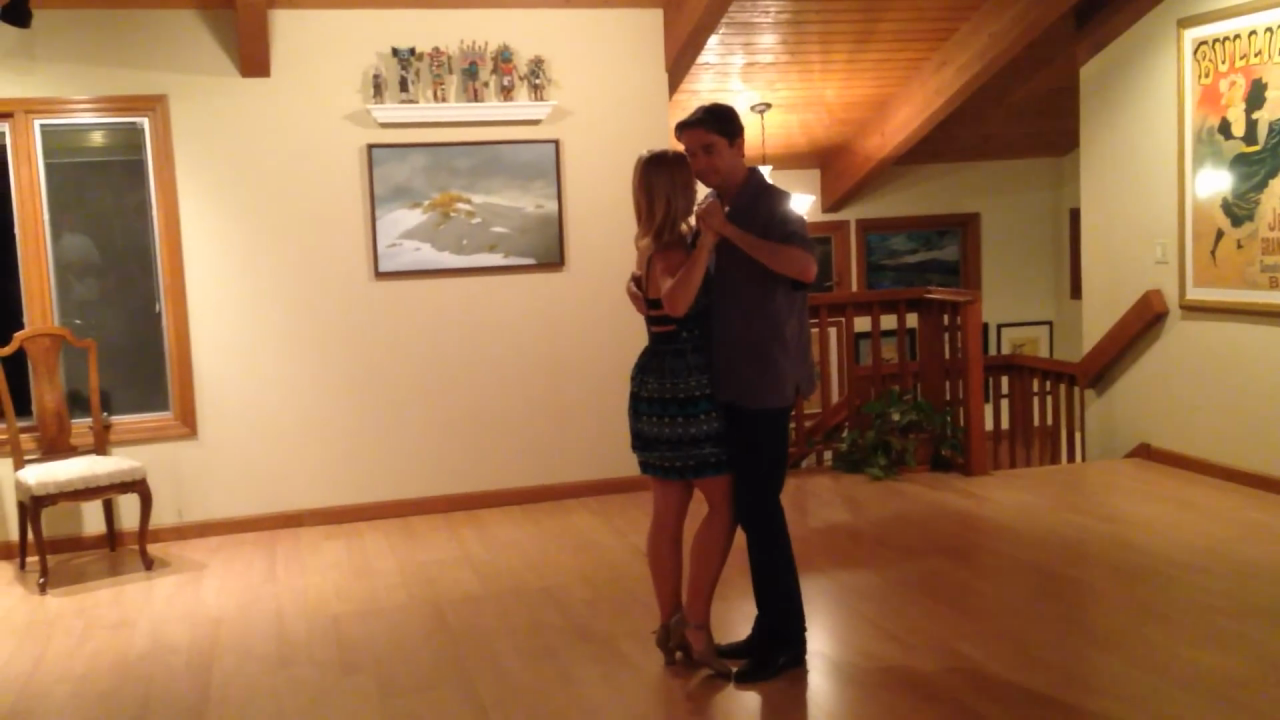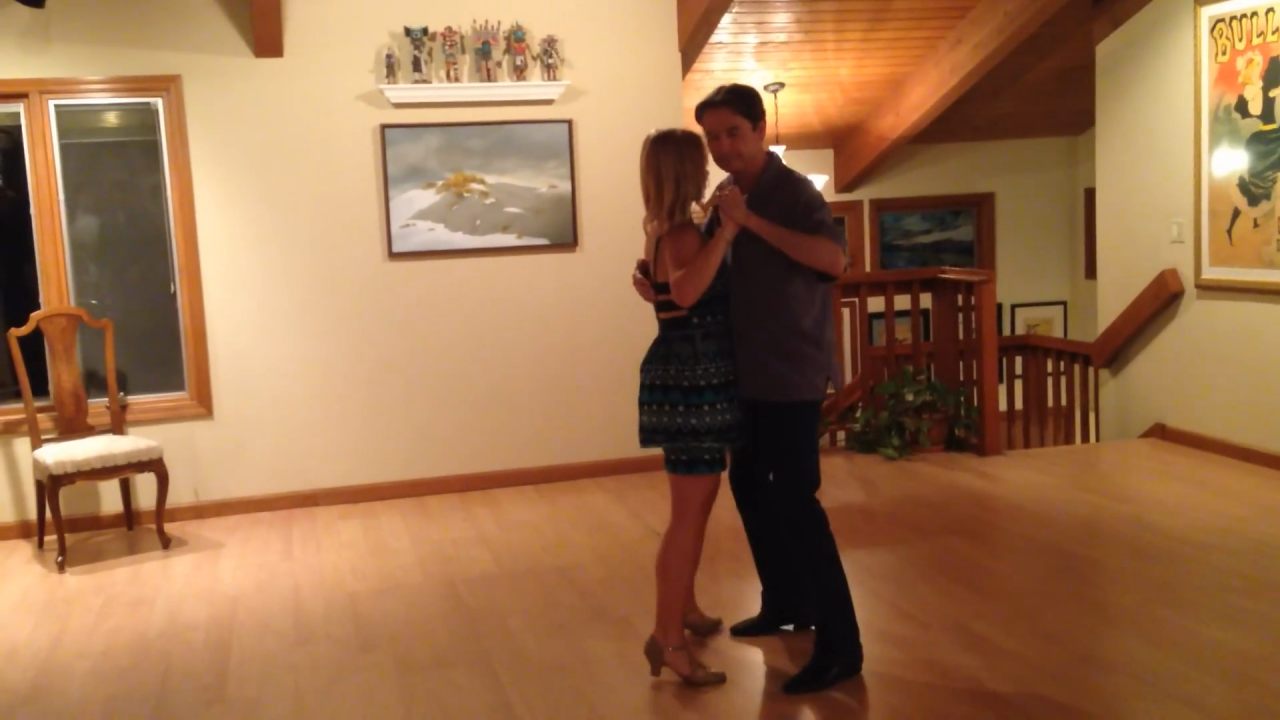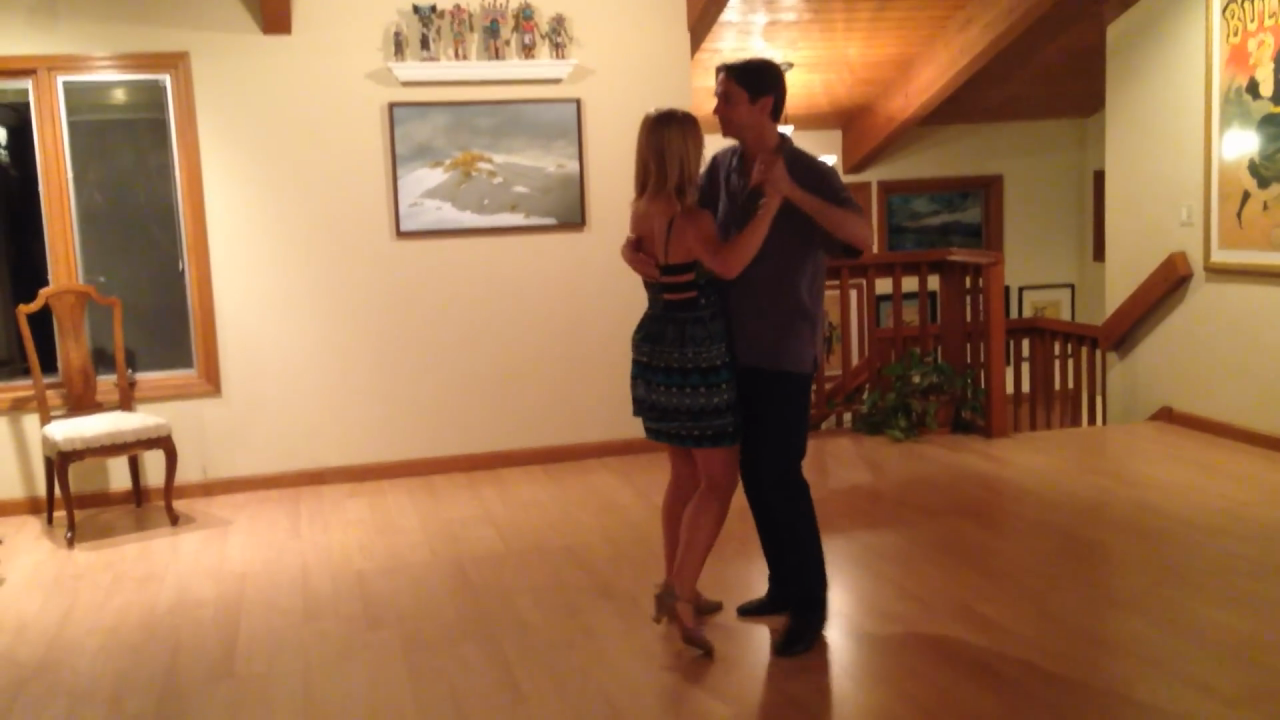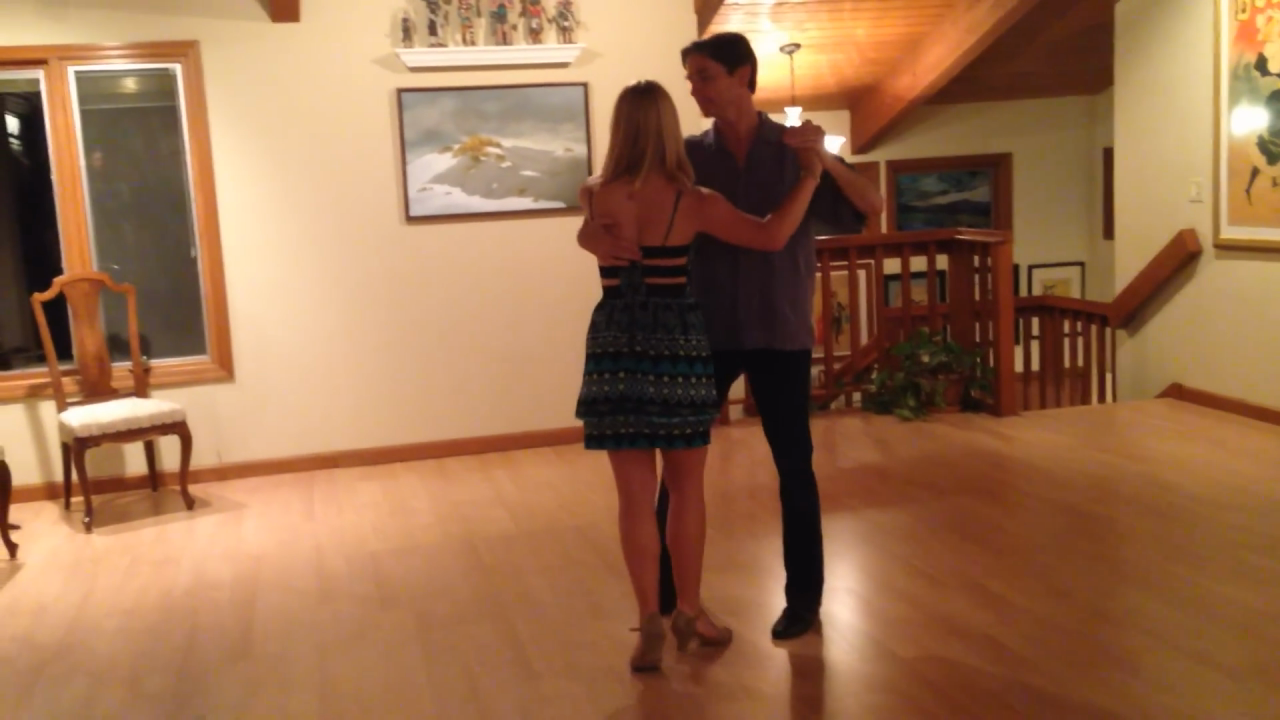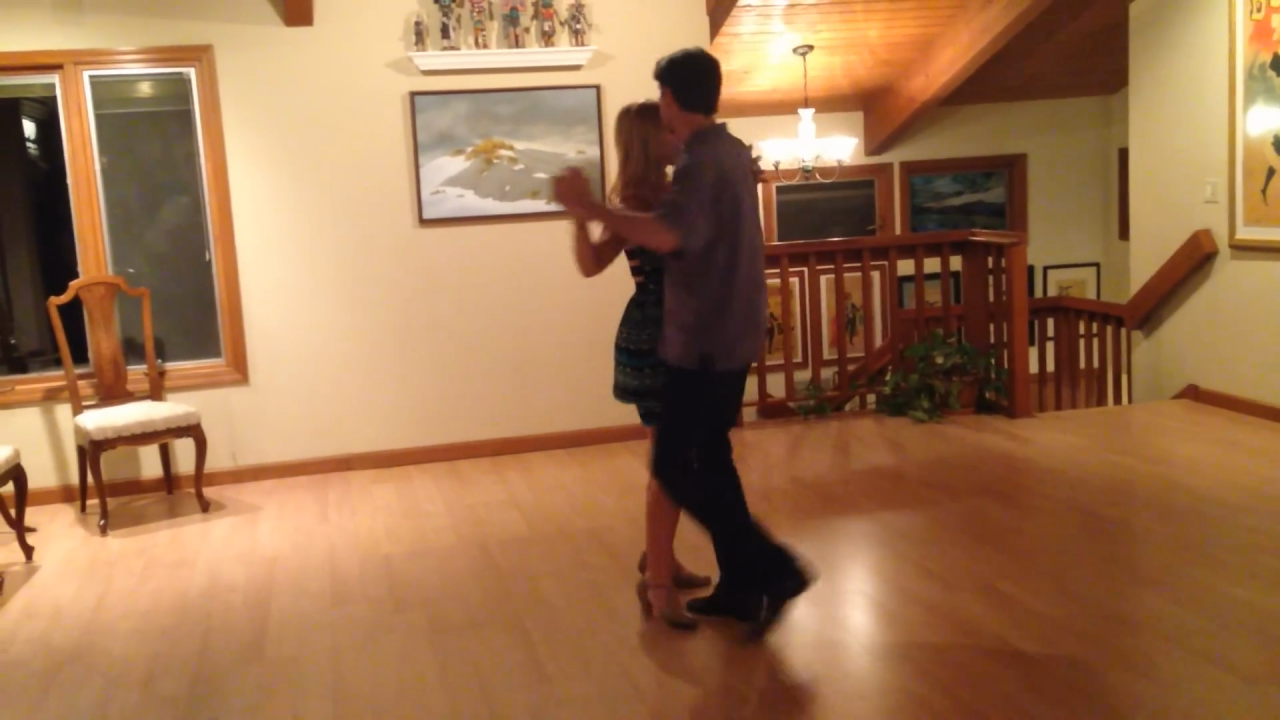
dt=1s
person 1, frame 1
left shoulder: (772, 203)
right shoulder: (711, 209)
left elbow: (805, 267)
left wrist: (728, 230)
right wrist: (638, 282)
left hip: (766, 379)
right hip: (731, 379)
left knee: (758, 504)
right knee: (745, 504)
left ankle: (787, 639)
right ankle: (770, 629)
person 1, frame 2
left shoulder: (794, 191)
right shoulder: (730, 191)
left elbow: (835, 259)
left wrist: (751, 221)
right wrist: (649, 270)
left hip: (793, 374)
right hip: (749, 371)
left knee: (795, 500)
right knee: (748, 483)
left ankle: (839, 643)
right ankle: (787, 601)
person 1, frame 3
left shoulder: (809, 173)
right shoulder: (722, 167)
left elbow: (863, 236)
left wrist: (793, 194)
right wrist: (636, 247)
left hip: (784, 351)
right hip: (736, 347)
left knee: (781, 473)
right knee: (753, 471)
left ankle: (809, 604)
right ankle: (786, 586)
person 1, frame 4
left shoulder: (795, 149)
right shoulder: (686, 155)
left elbow: (871, 206)
left wrist: (826, 160)
right wrist: (594, 231)
left hip: (781, 332)
right hip: (707, 331)
left knee: (793, 464)
left ankle: (804, 594)
right ankle: (669, 573)
person 1, frame 5
left shoulder: (701, 163)
right shoulder: (733, 152)
left elbow: (666, 236)
left wrist: (592, 210)
left hip: (706, 340)
right hip: (736, 336)
left knee: (673, 465)
right knee: (709, 459)
left ankle: (775, 569)
right ankle: (738, 587)
person 2, frame 1
left shoulder: (652, 247)
right shoulder: (672, 250)
right elbow: (676, 303)
right wrist: (706, 243)
left hip: (658, 387)
right hip: (684, 390)
left knee: (668, 512)
right knee: (723, 505)
left ankle: (672, 625)
right ankle: (694, 622)
person 2, frame 2
left shoulder: (664, 230)
right shoulder: (682, 234)
right elbow: (685, 293)
right wrist: (726, 231)
left hip: (679, 377)
right hip: (691, 381)
left knee: (693, 504)
right knee: (691, 513)
left ankle: (681, 608)
right ankle: (667, 641)
person 2, frame 3
left shoulder: (641, 213)
right shoulder: (689, 219)
right elbow: (727, 264)
right wrist: (770, 206)
left hip: (655, 349)
right hip: (697, 354)
left knee: (685, 475)
right knee: (719, 481)
left ankle: (678, 586)
right ankle: (679, 595)
person 2, frame 4
left shoulder: (594, 196)
right shoulder: (691, 202)
right elbow: (771, 236)
right wrist: (809, 176)
left hip: (614, 347)
right hip: (677, 345)
left knee: (635, 494)
right knee: (686, 486)
left ankle: (650, 624)
right ankle: (689, 609)
person 2, frame 5
left shoulder: (665, 195)
right shoulder: (636, 203)
right elbow: (591, 264)
right wrist: (580, 217)
left hip: (670, 335)
right hip: (653, 338)
left ankle: (659, 558)
right ankle: (656, 579)
